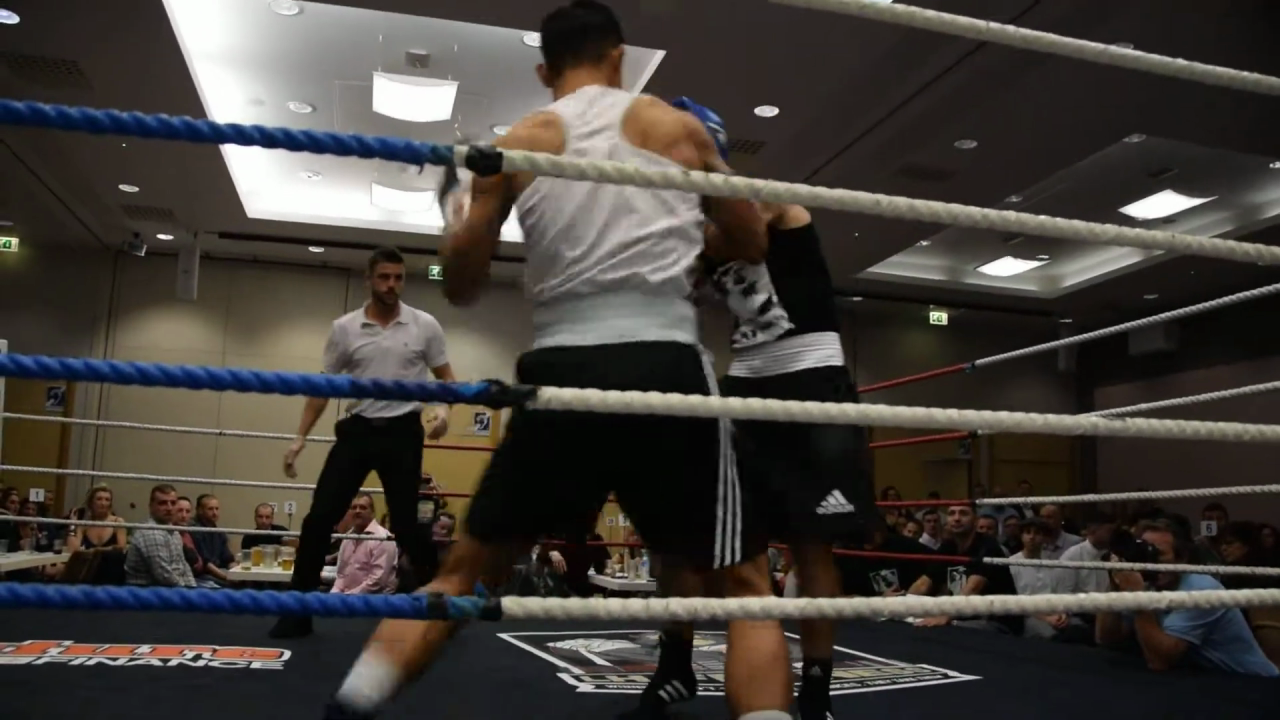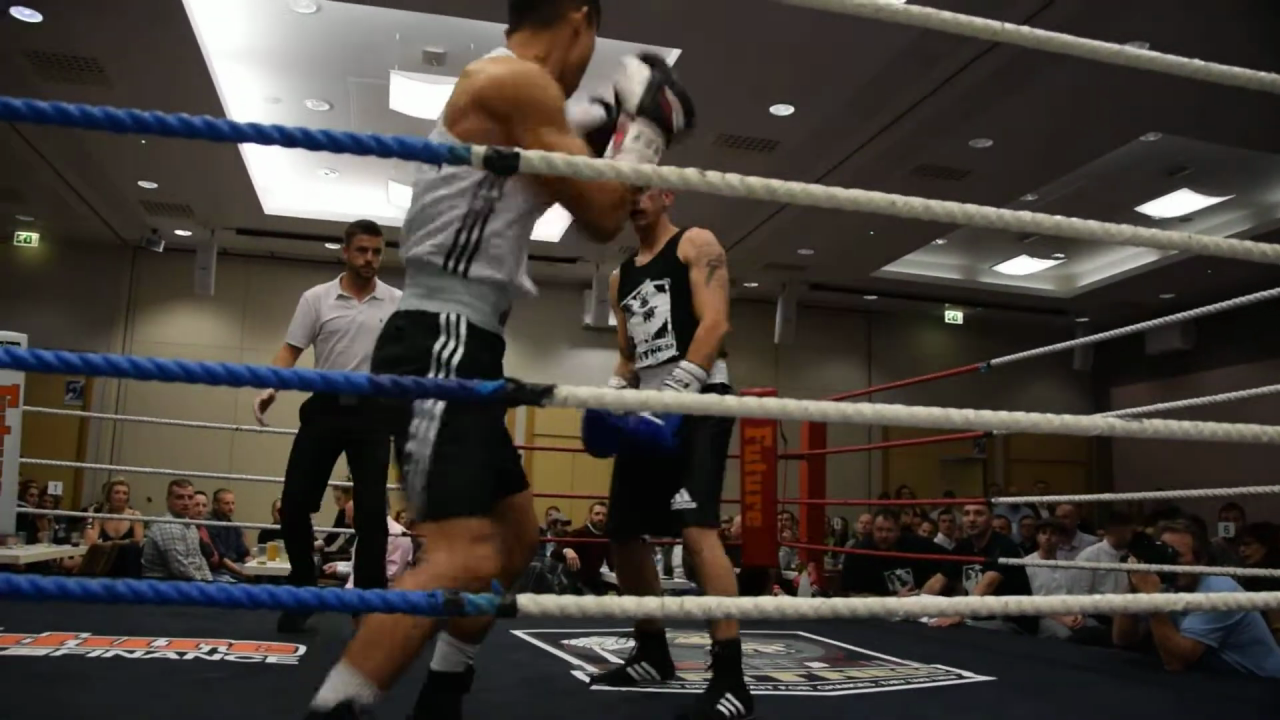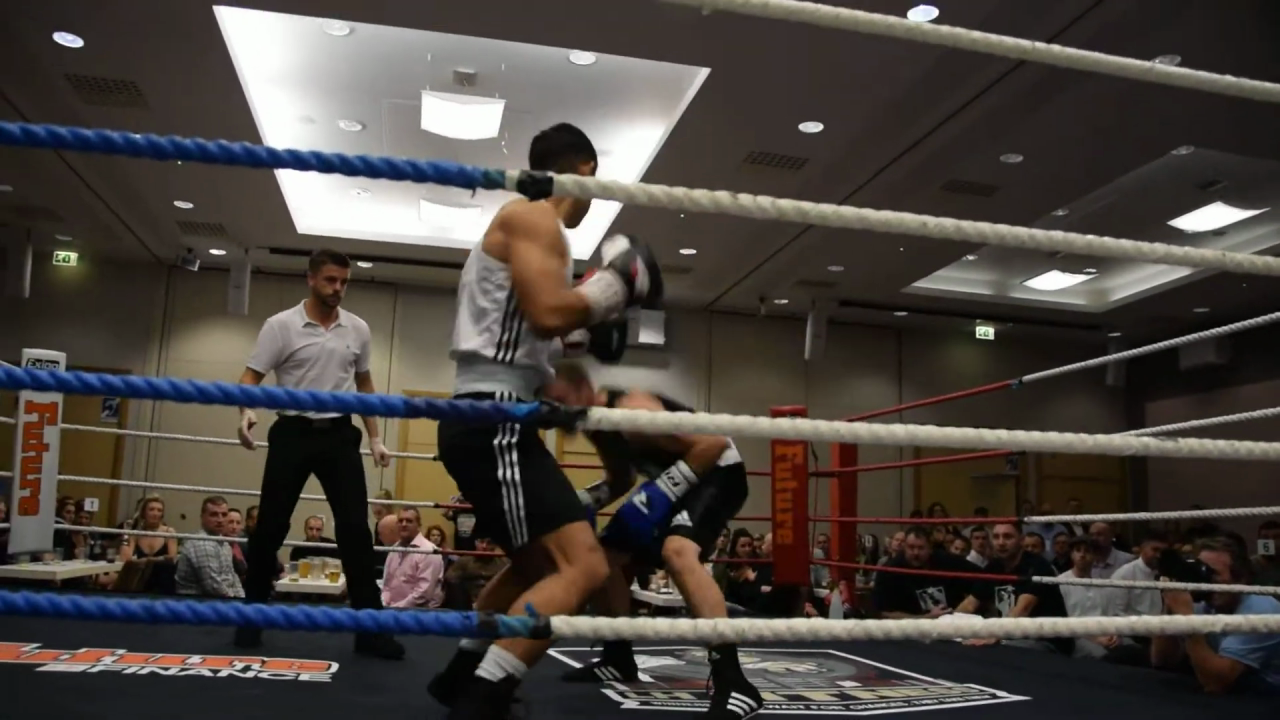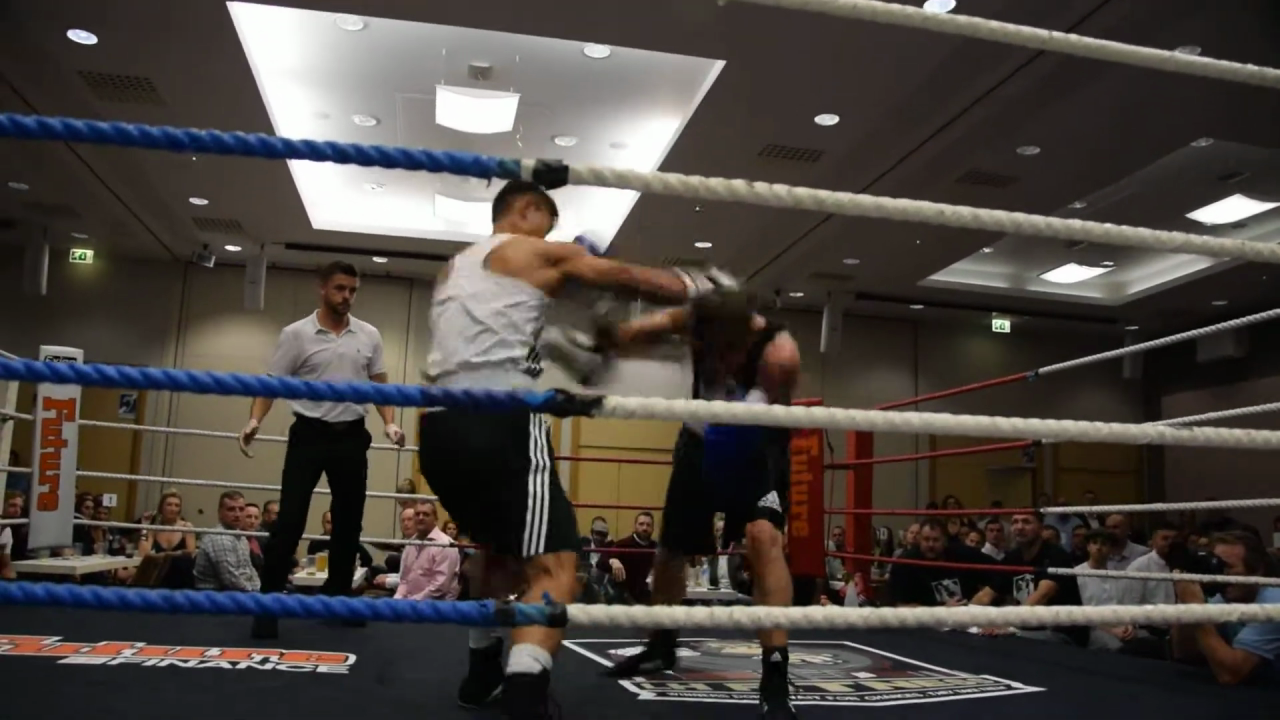
dt=0.5s
person 1, frame 1
left shoulder: (516, 147)
right shoulder: (675, 126)
left elbow: (459, 285)
right elbow: (751, 241)
left wrist: (462, 205)
left hip: (559, 376)
right hip: (663, 376)
left knee: (460, 575)
right knee: (748, 589)
person 1, frame 2
left shoulder: (488, 88)
right shoulder: (517, 82)
right elbow: (600, 215)
left wrist: (584, 138)
right wrist: (646, 124)
left hip: (455, 350)
right hip: (437, 348)
left knee: (515, 535)
right knee: (465, 559)
person 1, frame 3
left shoulder: (531, 227)
right shoulder: (530, 217)
right elbow: (549, 314)
left wrist: (607, 286)
right wrist: (617, 280)
left hip: (496, 423)
right hip: (492, 421)
left knee: (534, 561)
right knee: (582, 566)
person 1, frame 4
left shoulder: (460, 263)
right shoulder: (537, 253)
right elbow: (628, 276)
right wrist: (699, 285)
left hip: (441, 428)
right hip: (500, 425)
left knee: (496, 549)
right knee: (553, 573)
left ankle: (483, 674)
person 2, frame 1
left shoulder: (775, 200)
right shoulder: (710, 239)
left elbow: (727, 238)
left hip: (812, 381)
right hip: (747, 383)
left knee: (810, 540)
right ankle: (675, 667)
person 2, frame 2
left shoulder: (696, 243)
right shoulder: (621, 276)
left elbow: (717, 324)
left wrist: (676, 390)
right wrist: (606, 403)
left hip: (696, 402)
right hip: (644, 412)
left knee: (695, 530)
right knee: (625, 536)
left ankle: (729, 675)
right ankle: (652, 654)
person 2, frame 3
left shoulder: (631, 412)
right shoulder: (593, 424)
left elbow: (713, 442)
right elbow: (617, 473)
left wrist: (667, 487)
right wrist: (589, 499)
left hip: (715, 473)
left knee: (677, 552)
right knee: (609, 557)
left ankle: (733, 685)
right ankle: (618, 659)
person 2, frame 4
left shoulder: (779, 354)
right shoulder: (693, 321)
right elbow: (629, 337)
left hip: (751, 448)
right hip: (701, 441)
left knee: (764, 536)
right knee: (672, 552)
left ankle: (775, 679)
right ankle: (661, 647)
person 3, frame 1
left shoulder: (425, 326)
right shoulder: (344, 328)
left elbow: (446, 378)
left wrist: (443, 410)
right wrist: (300, 438)
left hip: (402, 432)
right hip: (357, 431)
left knee: (406, 525)
right knee: (319, 519)
right ankle: (300, 611)
person 3, frame 2
left shoulder: (399, 304)
right shoulder: (316, 299)
right elbow: (291, 350)
right wrist: (271, 386)
left hip: (371, 413)
right hip: (323, 409)
left knee: (370, 510)
right knee: (294, 504)
right ankle: (303, 591)
person 3, frame 3
left shoulder: (358, 329)
right shoulder: (280, 326)
right elbow: (251, 376)
left wrist: (375, 437)
right wrist: (247, 410)
left hip: (339, 435)
right hip: (292, 434)
left knee: (356, 531)
right knee: (269, 528)
left ankle: (371, 627)
person 3, frame 4
left shoulder: (369, 335)
right shoulder: (296, 334)
left elbow: (380, 385)
right elbow: (271, 382)
left wrist: (390, 424)
right wrist: (254, 420)
left hip: (351, 437)
right hip: (309, 435)
left knee: (348, 526)
right knee: (289, 521)
left ankle: (337, 599)
